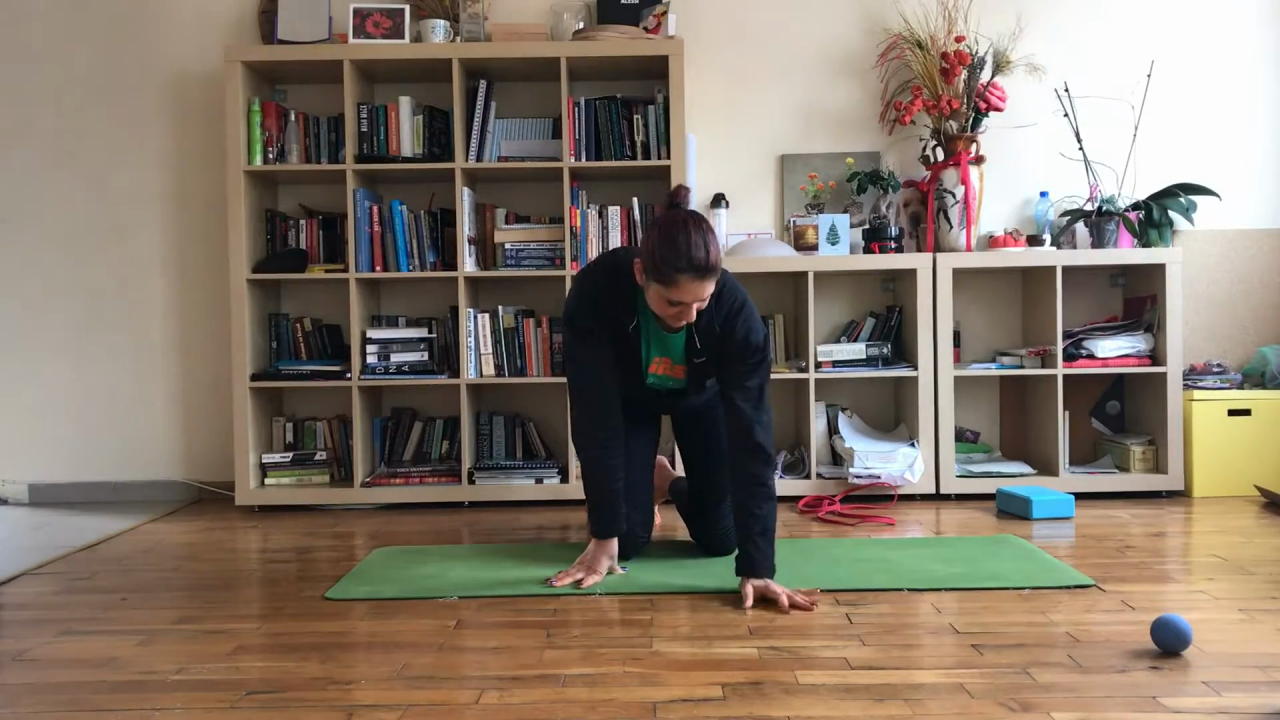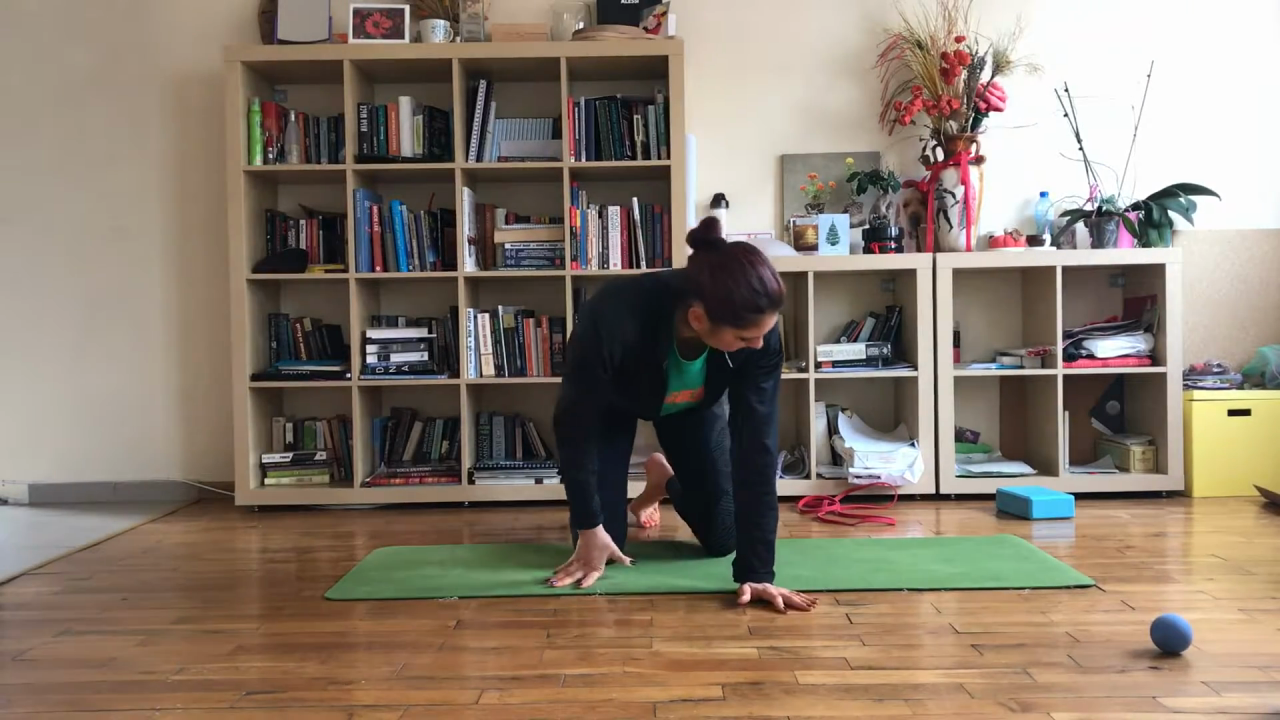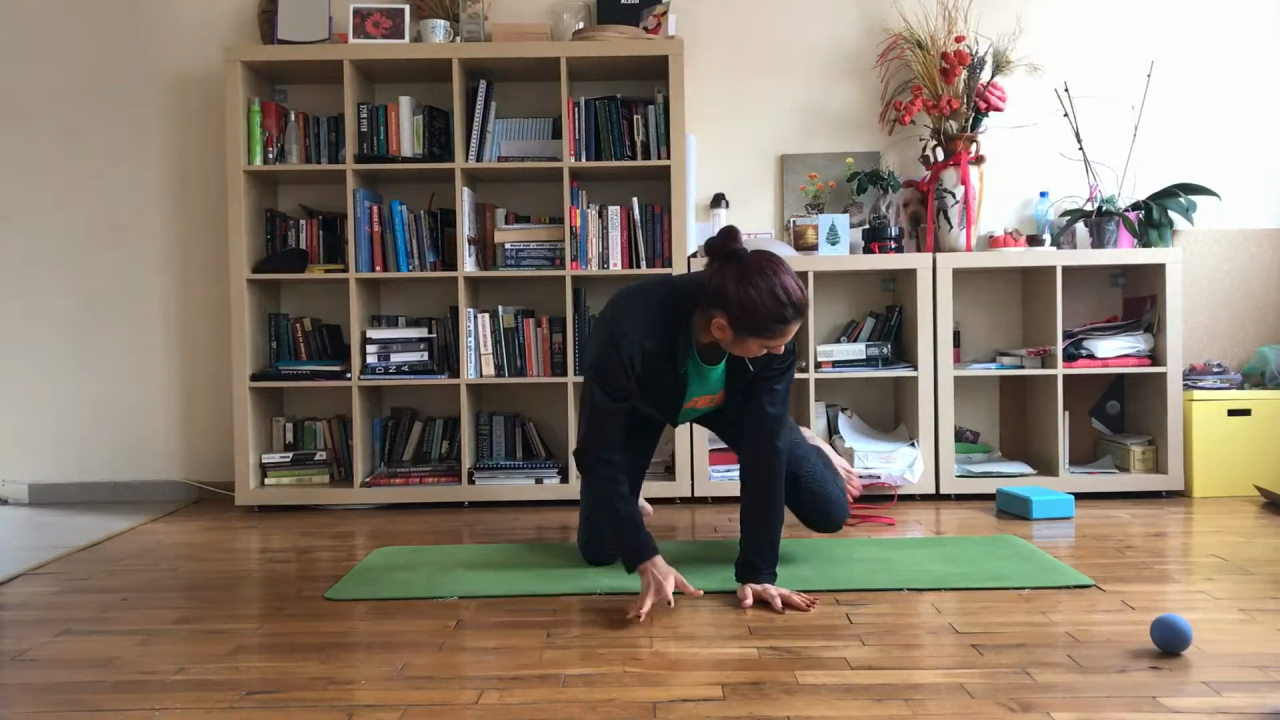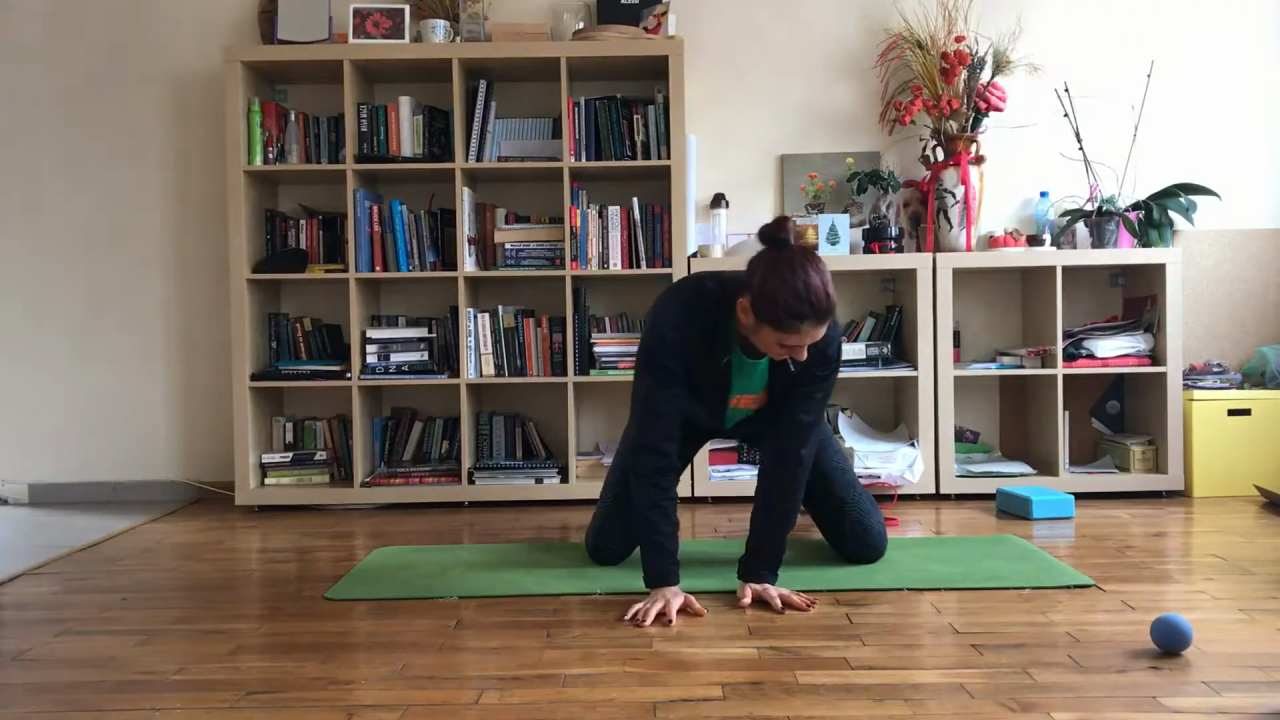
dt=0.5s
person 1, frame 1
left shoulder: (734, 309)
right shoulder: (596, 291)
left elbow: (749, 436)
right elbow: (595, 418)
left wrist: (757, 566)
right wrist: (603, 537)
left hip: (704, 396)
right hip: (630, 396)
left knee: (721, 538)
right knee: (628, 539)
left ankle: (672, 484)
right ankle: (649, 483)
person 1, frame 2
left shoulder: (757, 331)
right shoulder: (614, 318)
left elbow: (755, 442)
right elbow: (573, 424)
left wrist: (756, 572)
right wrist: (589, 526)
left hip: (691, 405)
right hip: (612, 401)
left knee: (723, 536)
right knee: (601, 546)
left ankle: (667, 480)
person 1, frame 3
left shoulder: (773, 333)
right shoulder: (630, 330)
left elbow: (764, 442)
right elbow: (599, 451)
left wrist: (758, 571)
right wrist: (646, 559)
left hip: (729, 401)
right hip: (641, 407)
left knee: (830, 511)
right knee: (599, 549)
left ankle: (807, 450)
right ankle: (624, 503)
person 1, frame 4
left shoulder: (820, 337)
right shoulder: (681, 315)
left elbow: (792, 448)
right elbow: (655, 448)
left wrist: (759, 571)
right wrist: (664, 580)
left hip: (775, 413)
right hip: (690, 411)
left knee: (867, 542)
right knee: (605, 547)
